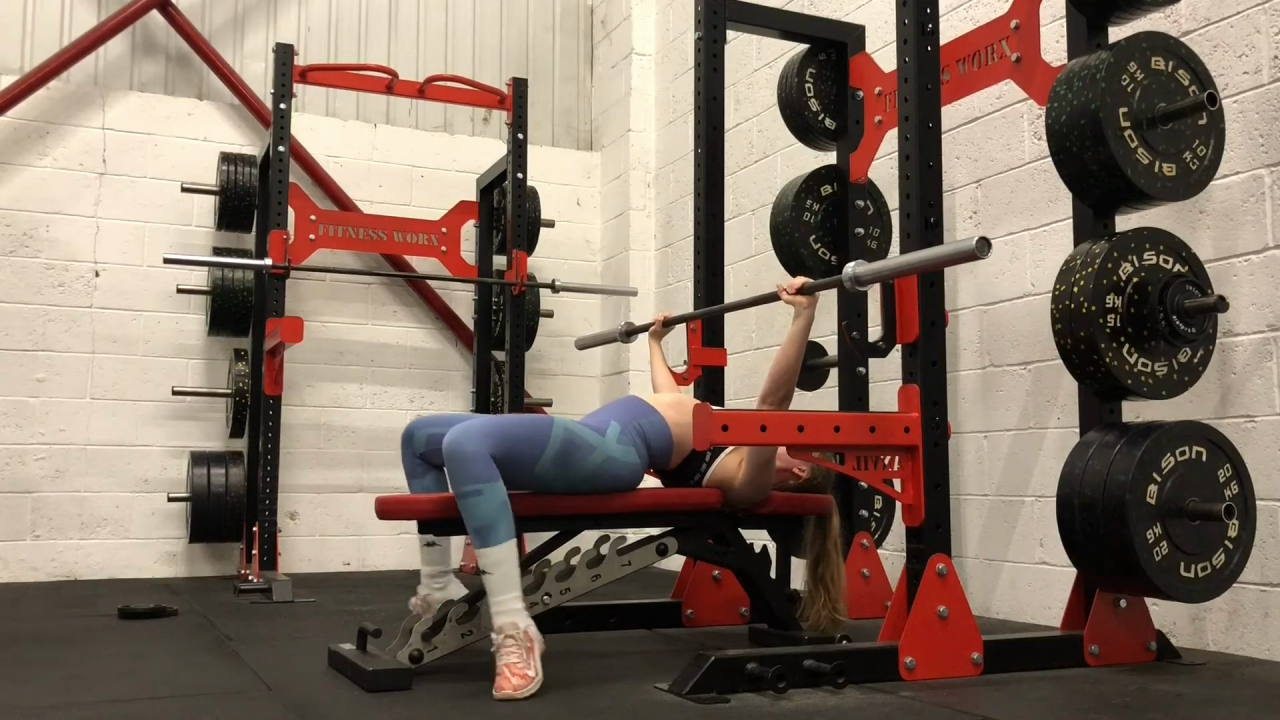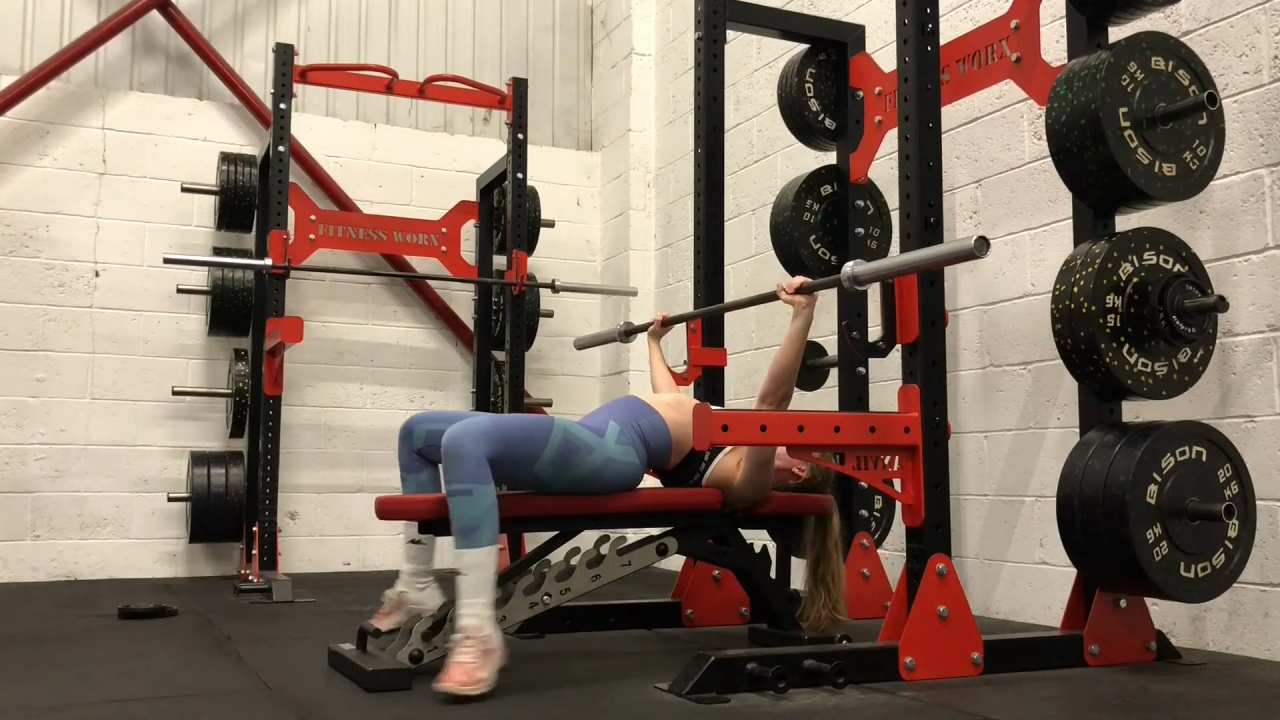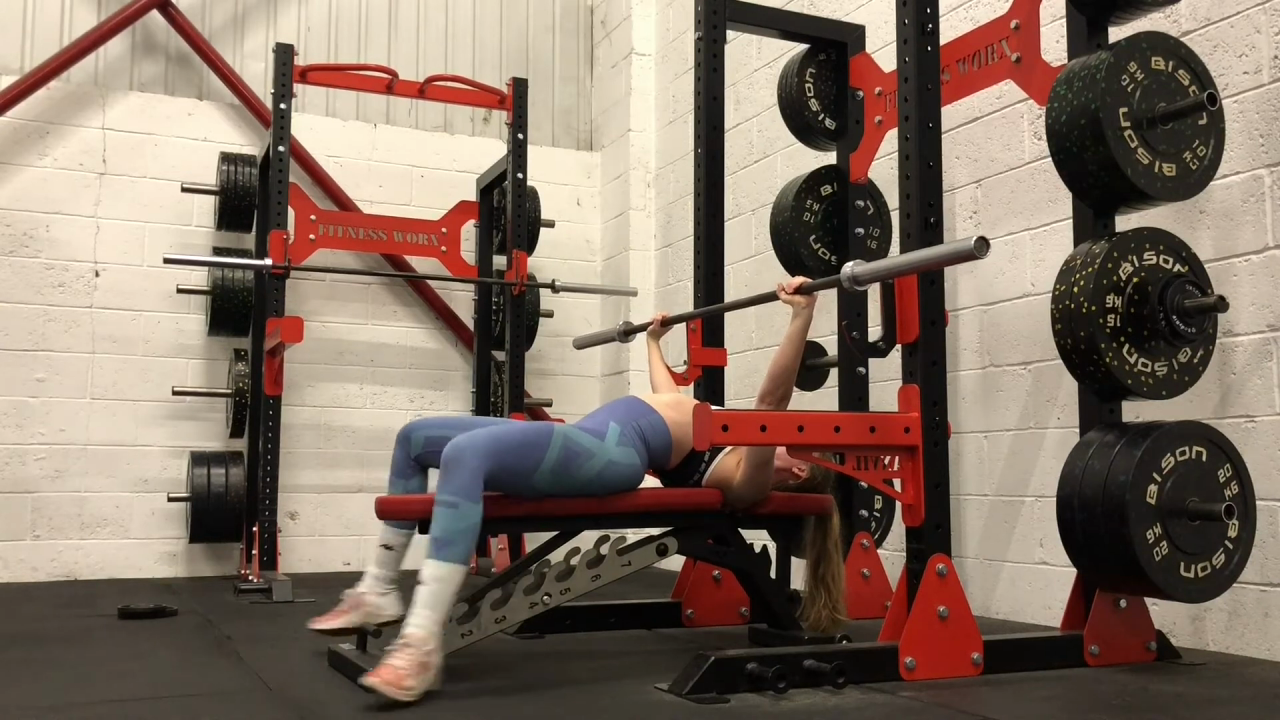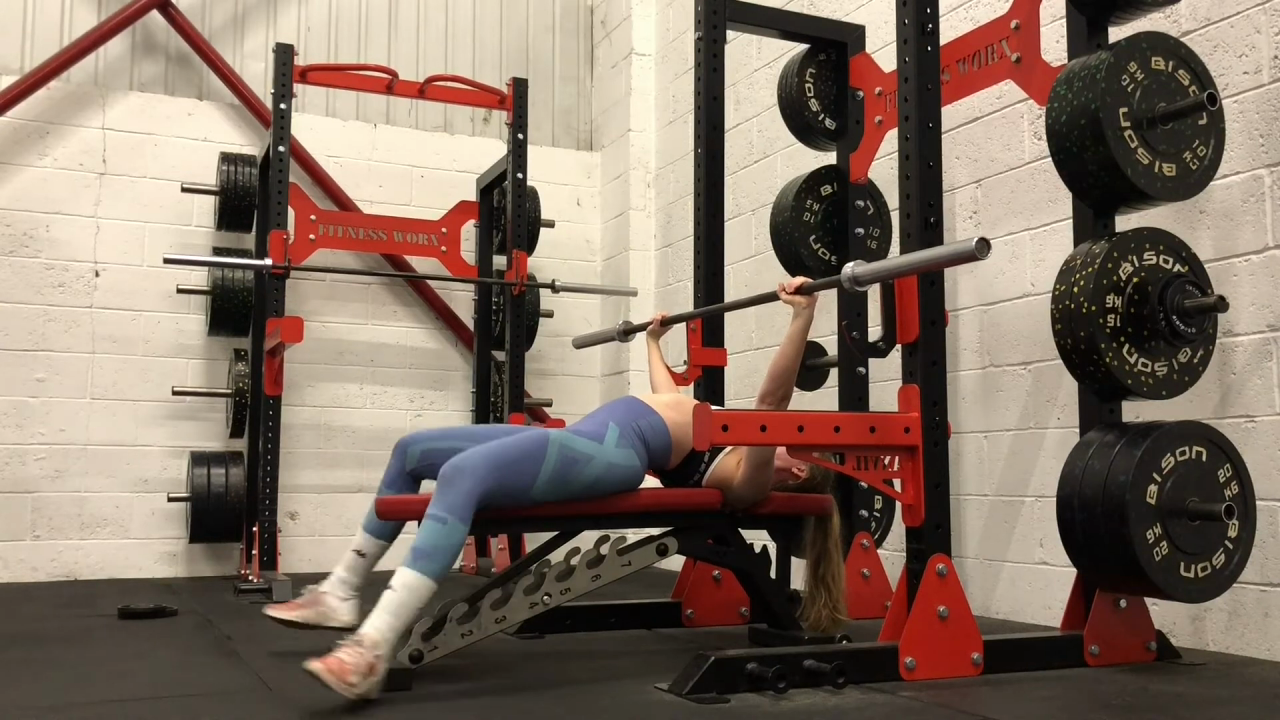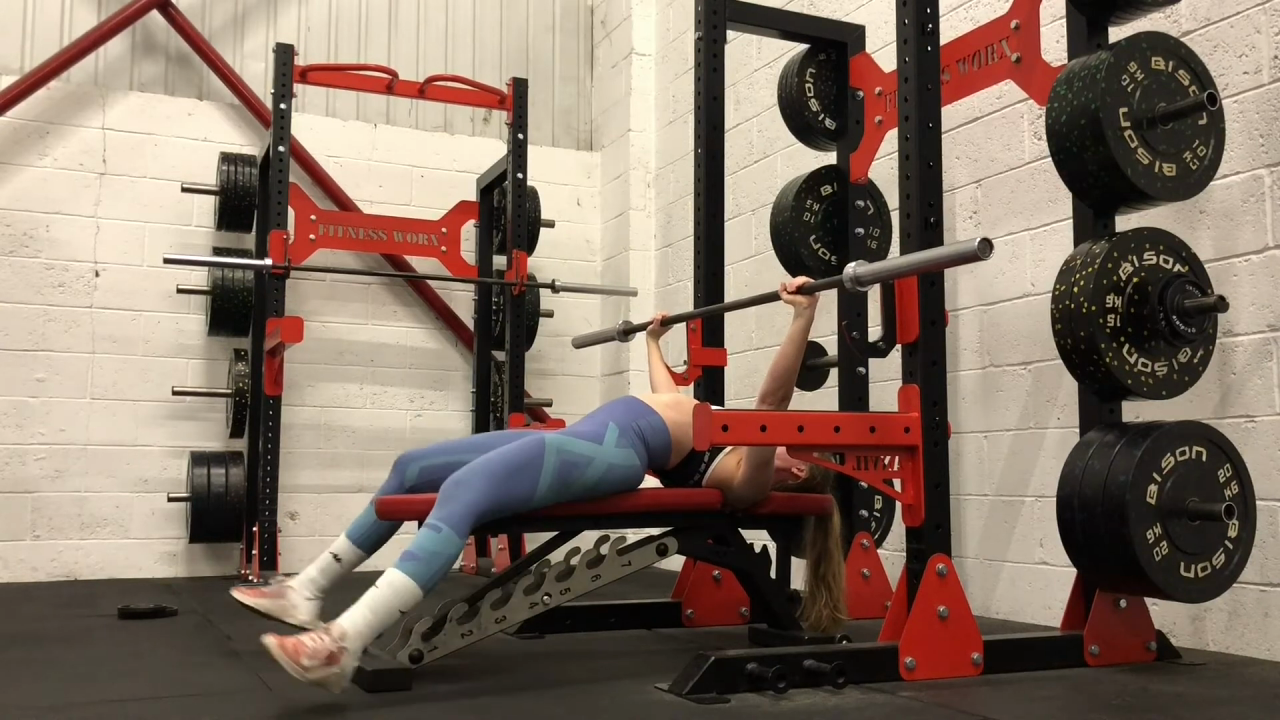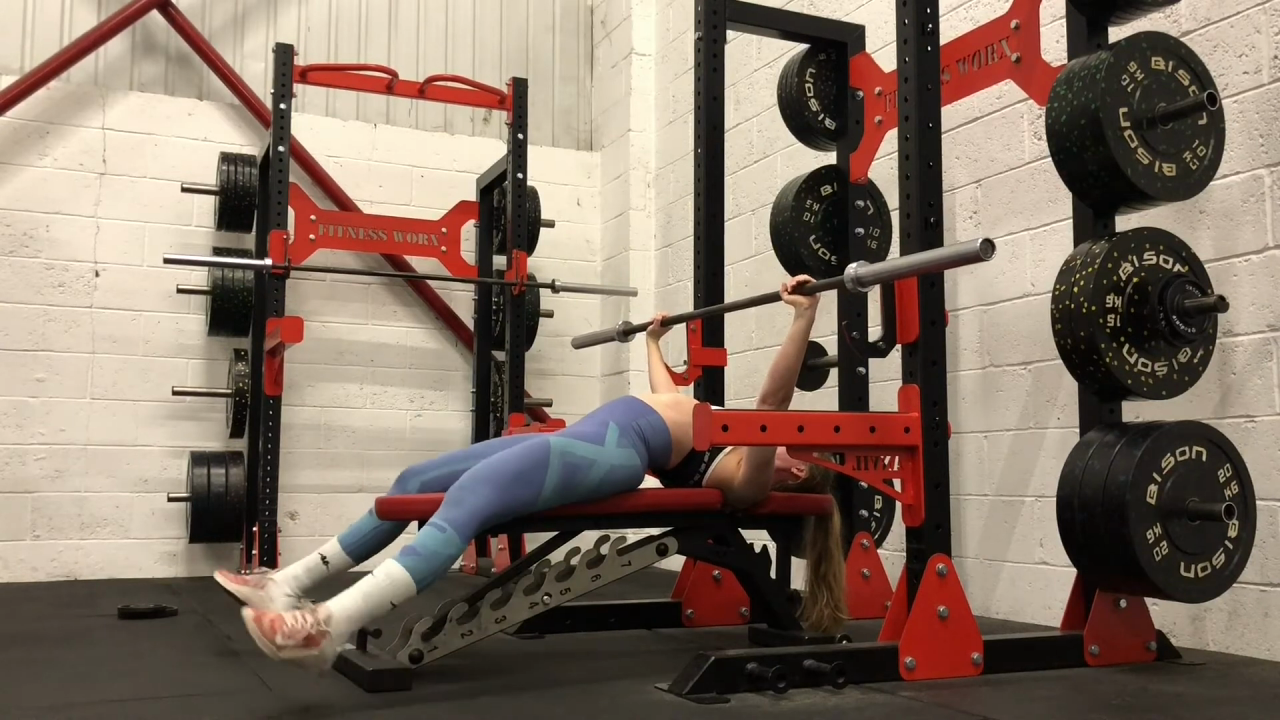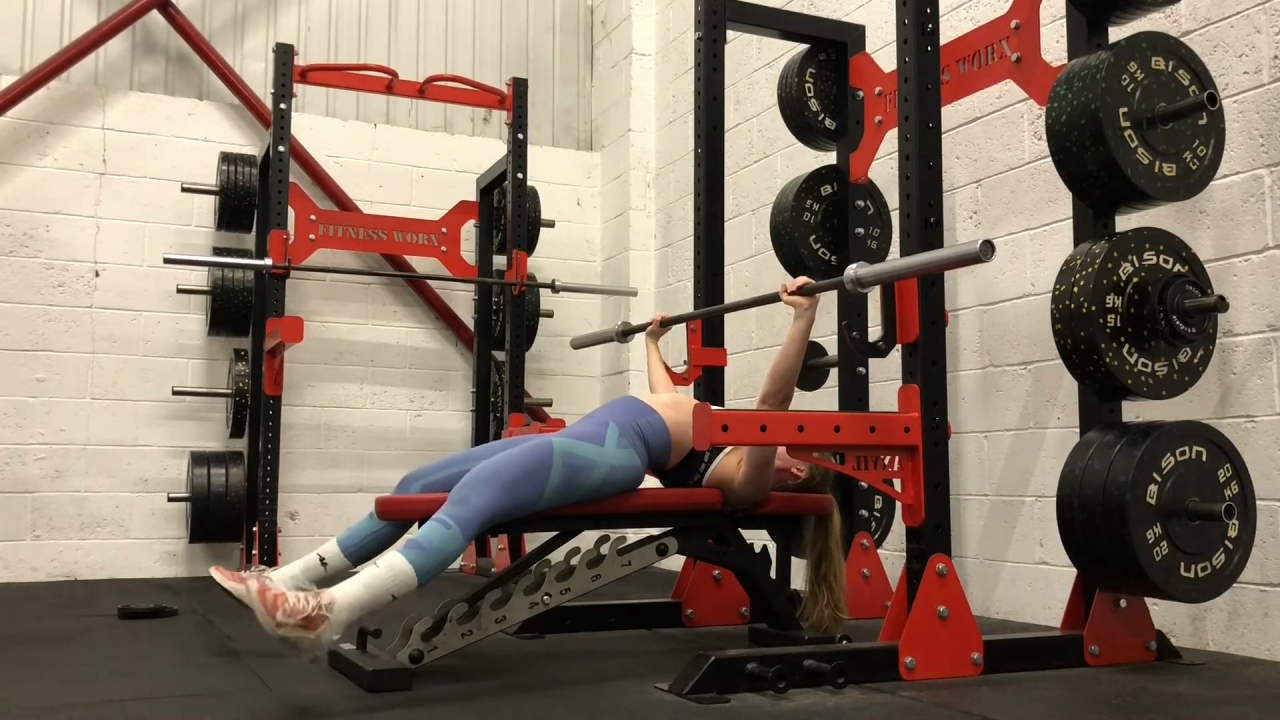
dt=0.1s
person 1, frame 1
left shoulder: (750, 481)
right shoulder: (724, 449)
left elbow: (773, 399)
right elbow: (667, 397)
left wrist: (803, 315)
right wrist: (656, 341)
left knee: (466, 442)
right knee: (420, 437)
left ankle: (516, 632)
right ankle: (439, 588)
person 1, frame 2
left shoulder: (752, 477)
right shoulder: (733, 447)
left elbow: (773, 401)
right elbow: (664, 393)
left wrist: (801, 317)
right wrist: (653, 341)
left knee: (462, 441)
right knee: (420, 432)
left ankle: (478, 630)
right ankle: (417, 585)
person 1, frame 3
left shoulder: (751, 481)
right shoulder: (718, 445)
left elbow: (772, 398)
right elbow: (664, 395)
left wrist: (800, 317)
right wrist: (652, 341)
left knee: (464, 454)
right knee: (417, 438)
left ankle: (422, 642)
right ankle: (378, 593)
person 1, frame 4
left shoulder: (750, 481)
right shoulder: (727, 450)
left elbow: (772, 402)
right elbow: (666, 394)
left wrist: (801, 319)
right wrist: (653, 343)
left knee: (461, 479)
right knee: (413, 450)
left ankle: (371, 647)
right ankle: (338, 592)
person 1, frame 5
left shoulder: (749, 482)
right shoulder: (718, 446)
left elbow: (772, 401)
right elbow: (665, 397)
left wrist: (802, 318)
right wrist: (652, 340)
left knee: (459, 496)
right knee: (413, 467)
left ankle: (342, 642)
right ankle: (306, 592)
person 1, frame 6
left shoulder: (752, 480)
right shoulder: (729, 448)
left elbow: (774, 401)
right elbow: (665, 400)
left wrist: (804, 318)
right wrist: (654, 343)
left knee: (465, 503)
right knee: (415, 483)
left ankle: (325, 625)
right ankle: (287, 583)
person 1, frame 7
left shoulder: (751, 482)
right shoulder: (727, 446)
left elbow: (774, 400)
right elbow: (664, 401)
left wrist: (803, 318)
right wrist: (653, 342)
left knee: (468, 502)
right knee: (416, 487)
left ankle: (325, 612)
right ankle: (287, 581)
